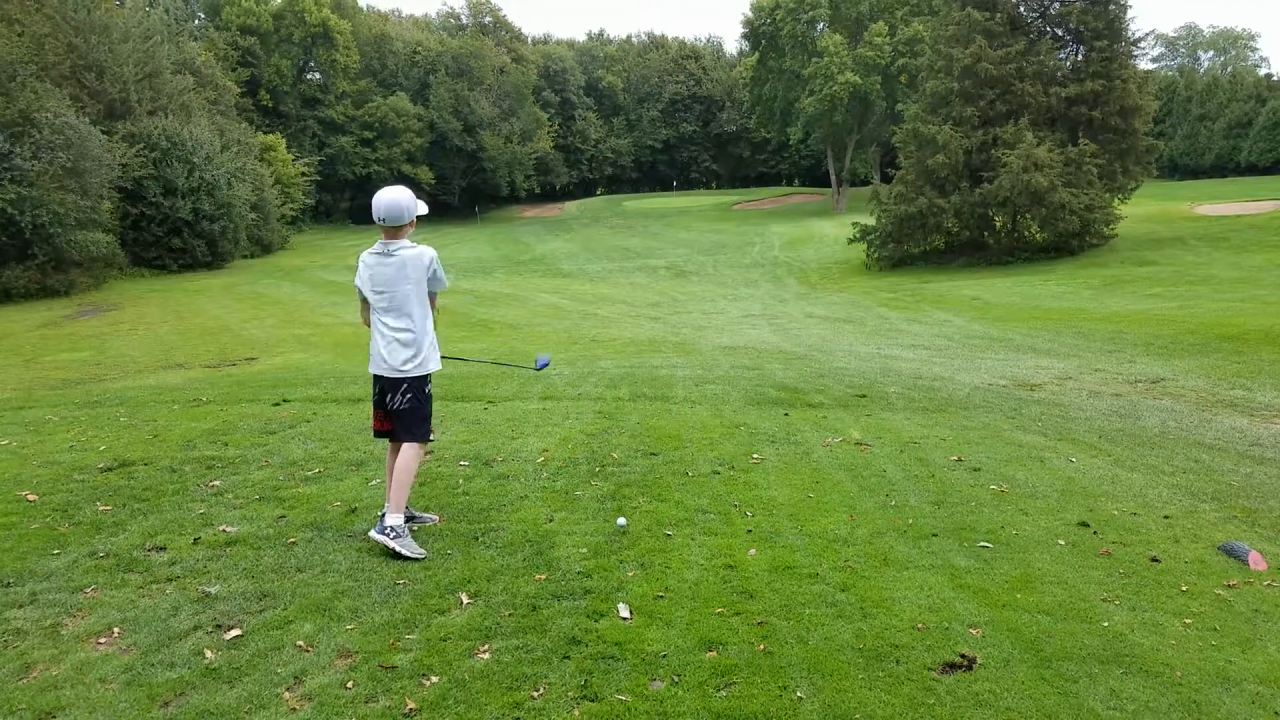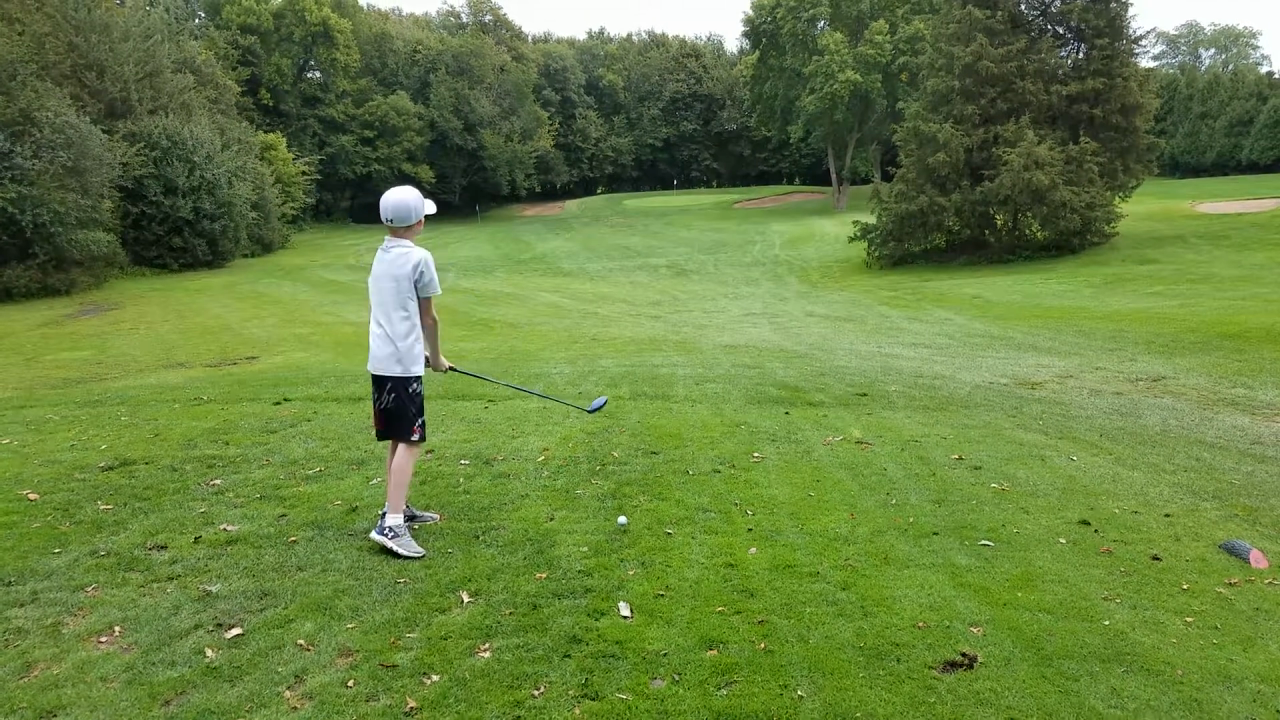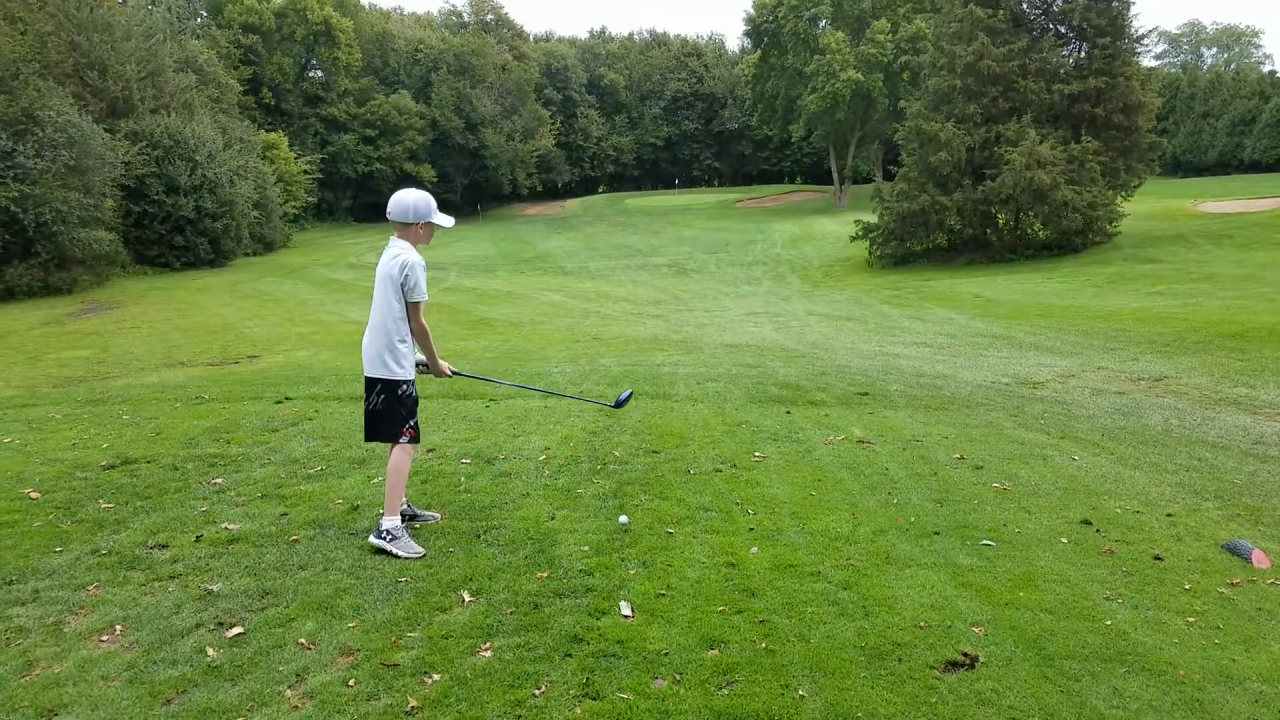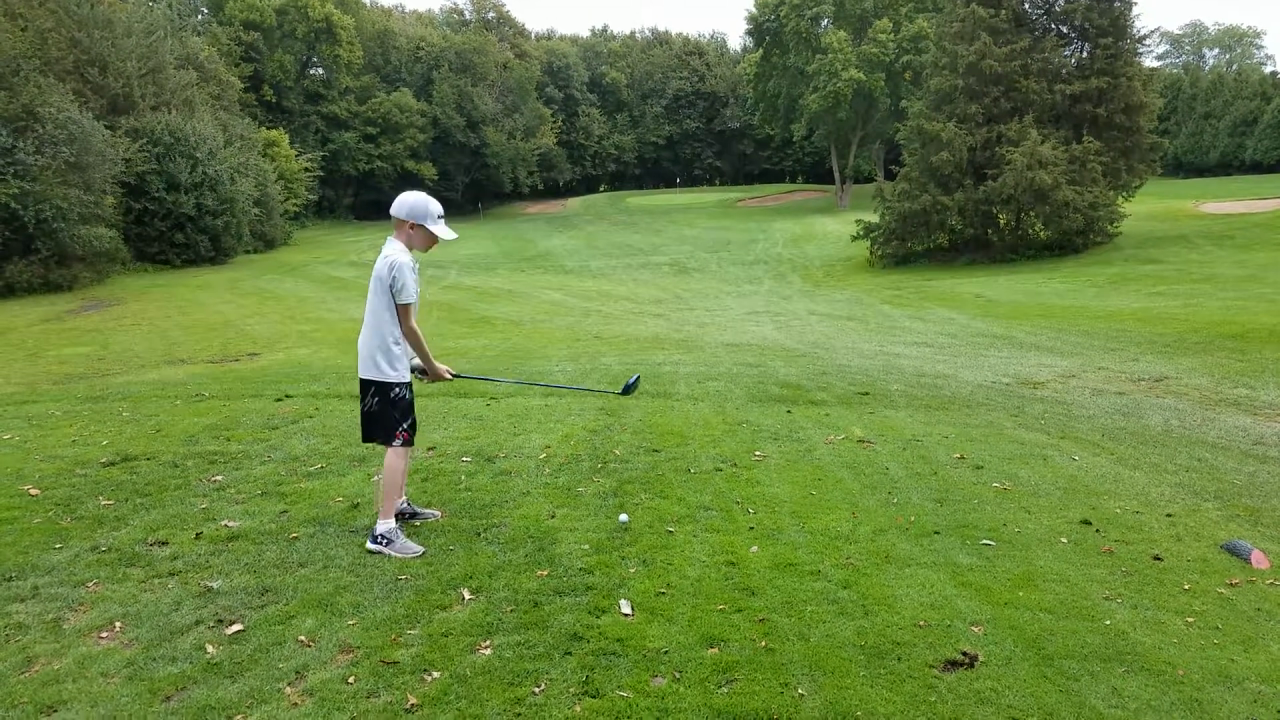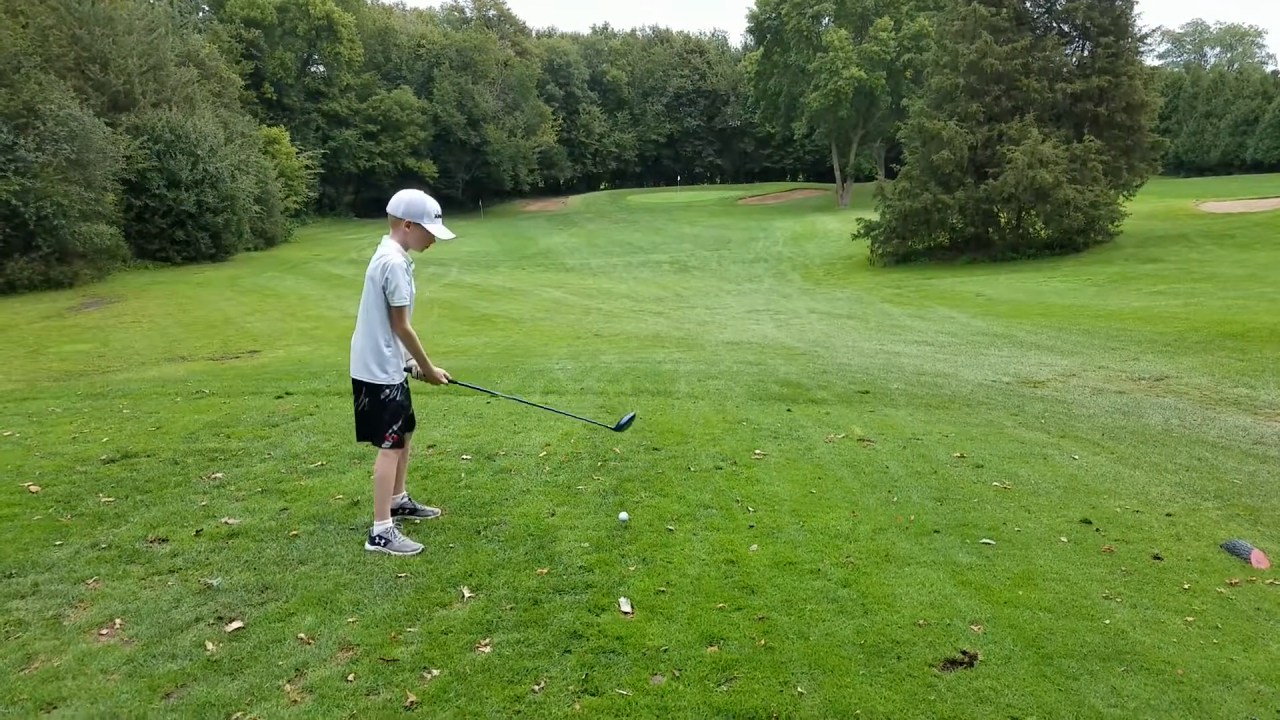
dt=0.2s
person 1, frame 1
left shoulder: (366, 261)
right shoulder: (425, 256)
left elbow: (366, 318)
right elbow: (432, 306)
left hip: (381, 364)
right hip: (414, 364)
left knee: (397, 438)
right knee: (414, 441)
left ankle: (395, 509)
right ankle: (391, 524)
person 1, frame 2
left shoulder: (381, 256)
right shoulder: (419, 259)
right elbow: (429, 317)
right wrist: (435, 355)
left hip: (381, 360)
right hip: (403, 363)
left knee: (398, 438)
right knee: (409, 440)
left ankle: (396, 507)
right ankle: (391, 525)
person 1, frame 3
left shoulder: (390, 255)
right shoulder: (411, 261)
right elbow: (417, 323)
left wrist: (418, 357)
right wrist: (435, 362)
left hip: (382, 360)
right hip: (393, 365)
left knee: (400, 438)
right knee: (405, 442)
left ankle: (398, 506)
right ankle: (389, 527)
person 1, frame 4
left shoulder: (390, 256)
right shoulder: (401, 262)
right elbow: (407, 326)
left wrist: (417, 361)
right wrist: (431, 365)
left hip: (385, 362)
right hip: (387, 367)
left knee: (402, 439)
right knee: (399, 444)
left ankle: (397, 504)
right ankle: (384, 531)
person 1, frame 5
left shoulder: (390, 257)
right shoulder: (394, 263)
right elbow: (402, 327)
left wrist: (412, 362)
right wrist: (427, 368)
left hip: (386, 363)
right hip: (379, 368)
left knee: (404, 432)
right knee: (390, 445)
left ankle: (398, 498)
right ankle: (381, 532)
